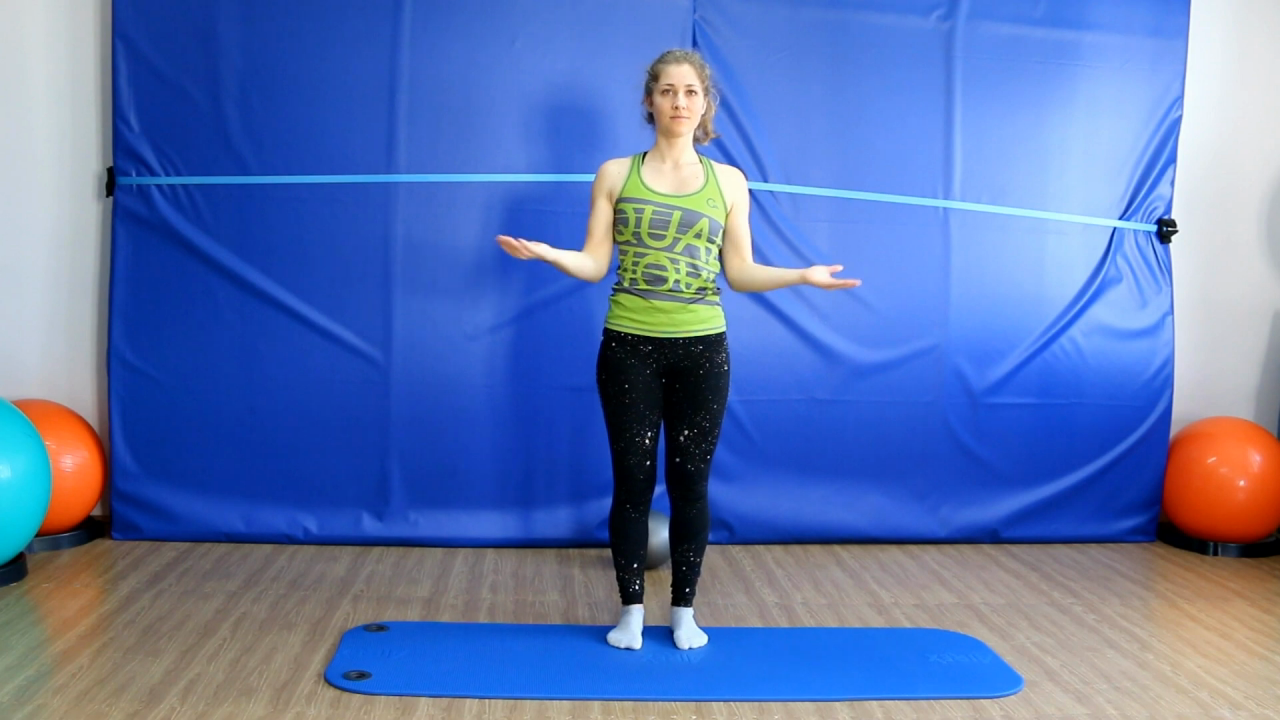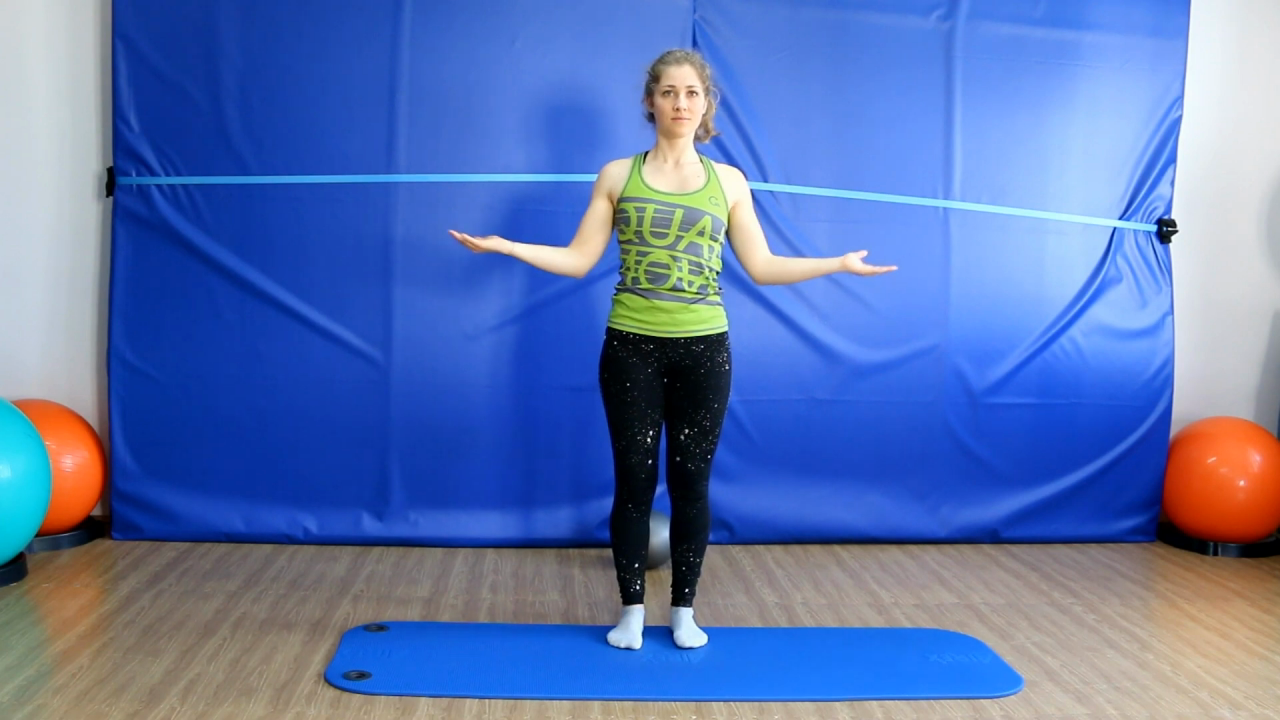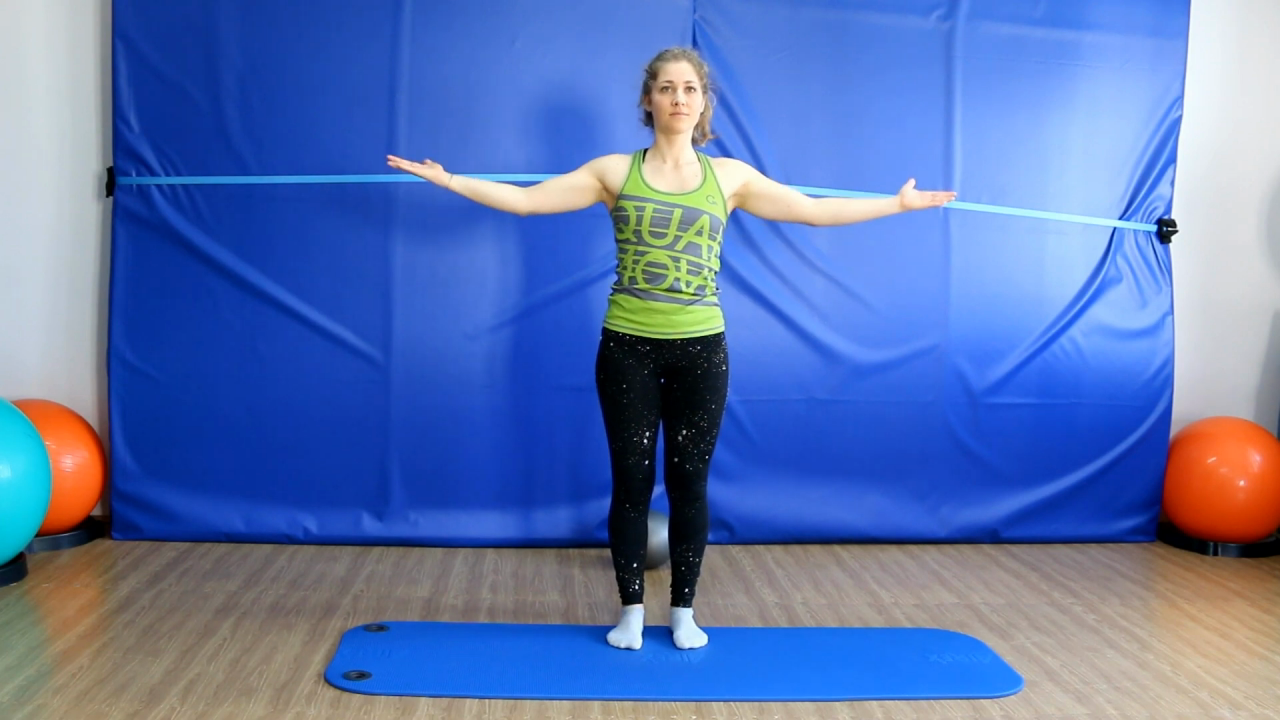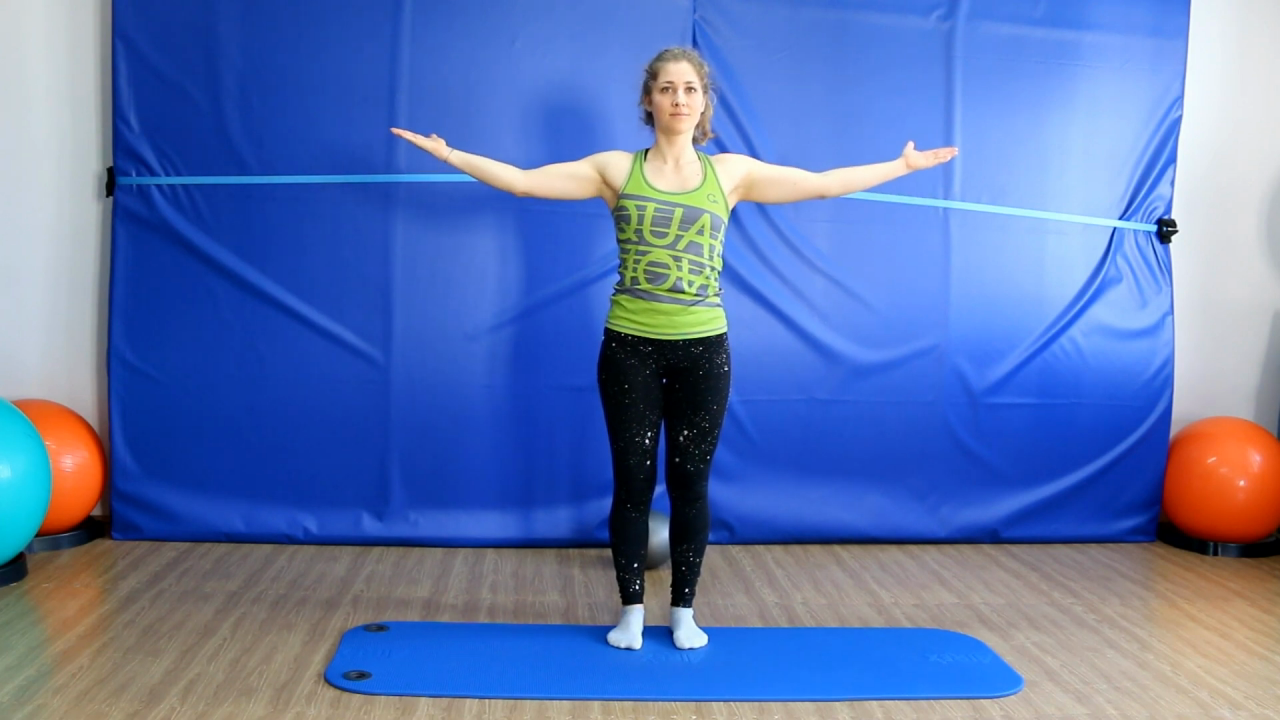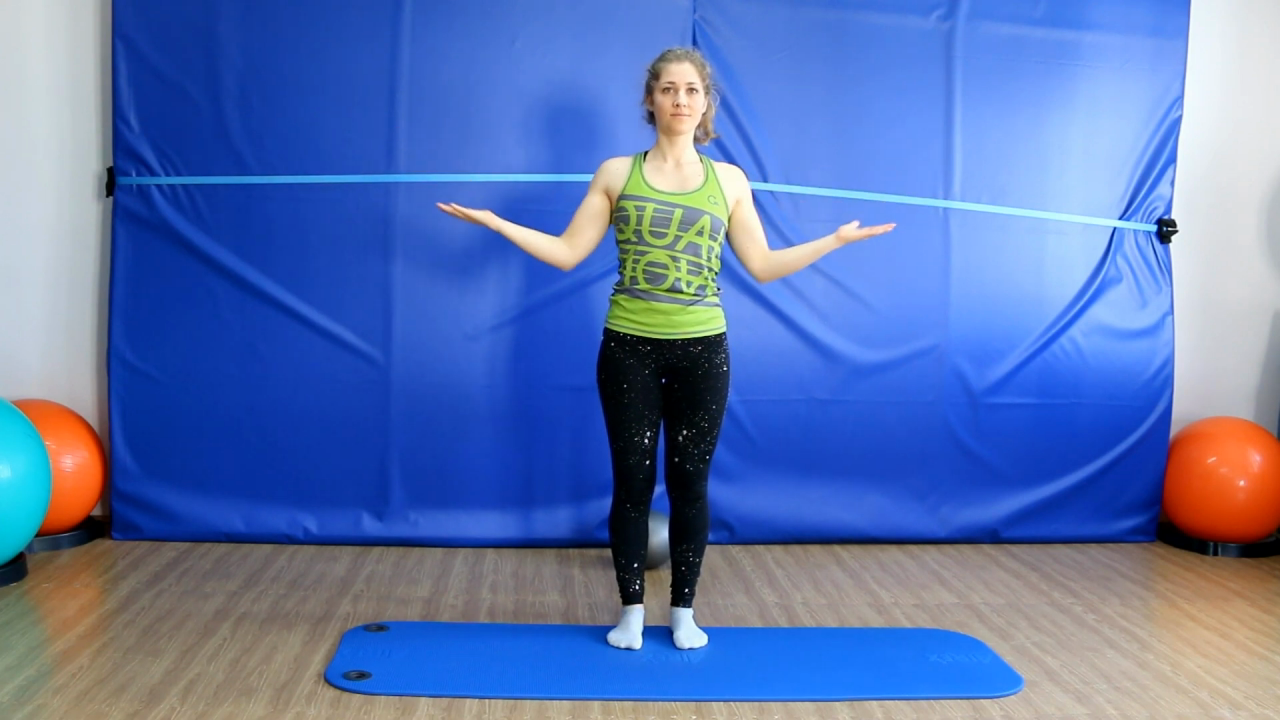
dt=1s
person 1, frame 1
left shoulder: (729, 182)
right shoulder: (615, 174)
left elbow: (740, 272)
right elbow: (593, 264)
left wrist: (802, 275)
right wrist: (545, 252)
left hip: (701, 348)
right hip: (629, 347)
left knee: (690, 482)
right knee: (632, 480)
left ankle: (683, 610)
right ankle: (631, 609)
person 1, frame 2
left shoulder: (729, 181)
right shoulder: (617, 175)
left elbow: (762, 267)
right elbow: (577, 260)
left wrist: (839, 263)
right wrist: (506, 246)
left hip: (703, 348)
right hip: (631, 347)
left knee: (691, 482)
right knee: (633, 480)
left ankle: (683, 610)
right ankle: (631, 609)
person 1, frame 3
left shoulder: (730, 176)
right shoulder: (614, 170)
left elbow: (816, 210)
right elbow: (524, 199)
left wrist: (895, 202)
right wrist: (448, 179)
left hip: (700, 348)
right hip: (628, 347)
left knee: (689, 482)
right knee: (631, 481)
left ankle: (683, 610)
right ankle: (631, 609)
person 1, frame 4
left shoulder: (732, 172)
right shoulder: (615, 168)
left elbow: (824, 183)
right elbow: (523, 181)
left wrist: (901, 165)
right wrist: (450, 154)
left hip: (703, 348)
right hip: (630, 347)
left knee: (690, 482)
right knee: (632, 481)
left ankle: (683, 610)
right ankle: (631, 610)
person 1, frame 5
left shoulder: (730, 180)
right shoulder: (616, 173)
left elbow: (762, 266)
right elbow: (567, 253)
left wrist: (836, 239)
right wrist: (496, 222)
left hip: (703, 349)
right hip: (629, 347)
left knee: (690, 483)
right knee: (632, 481)
left ankle: (683, 610)
right ankle: (631, 610)
